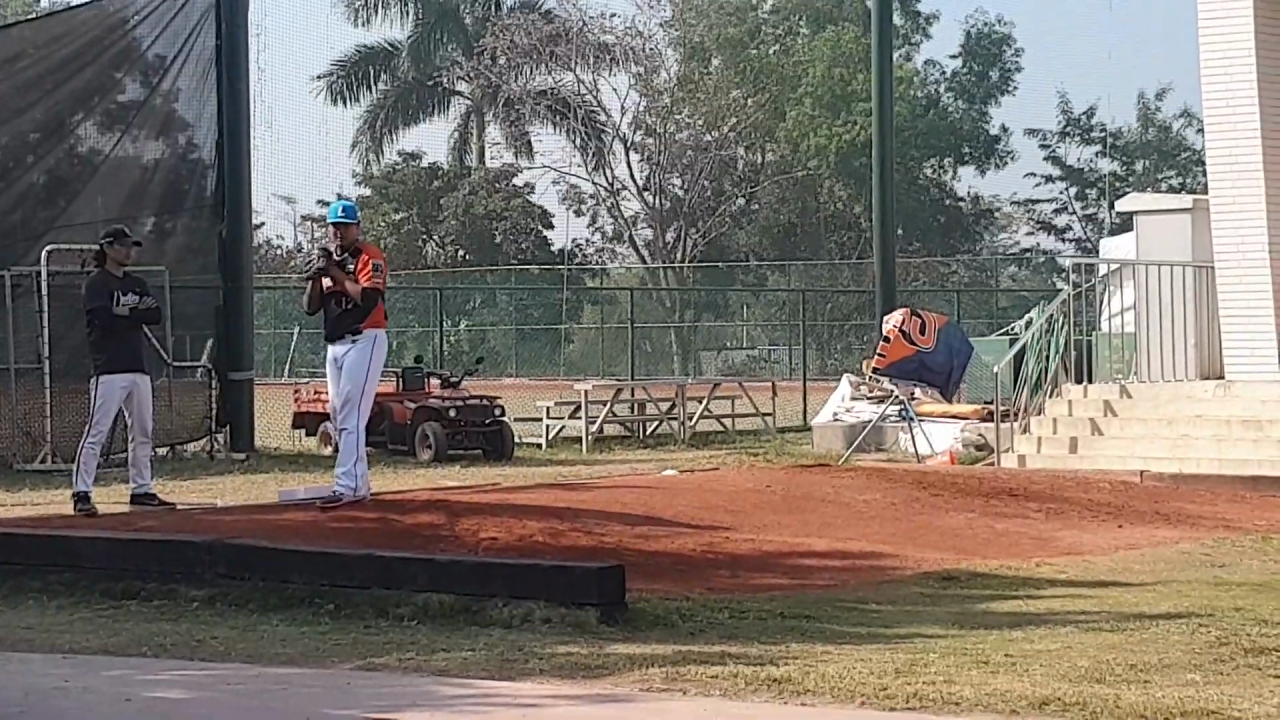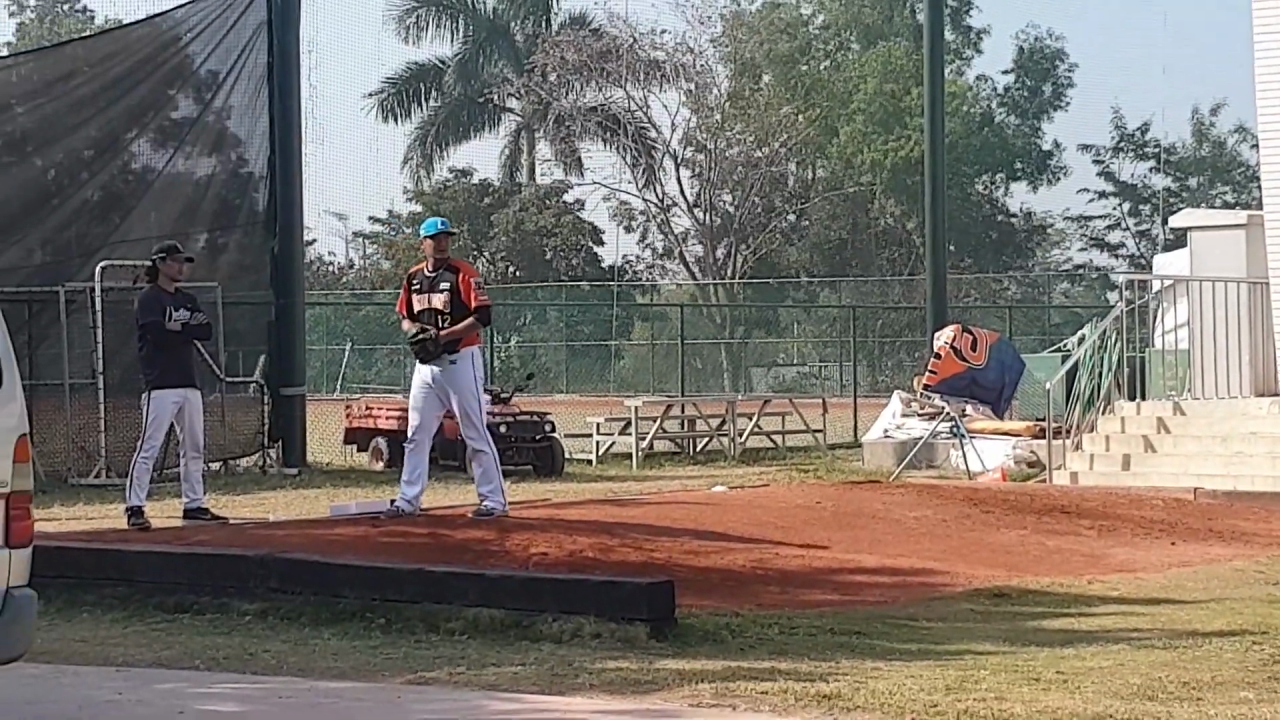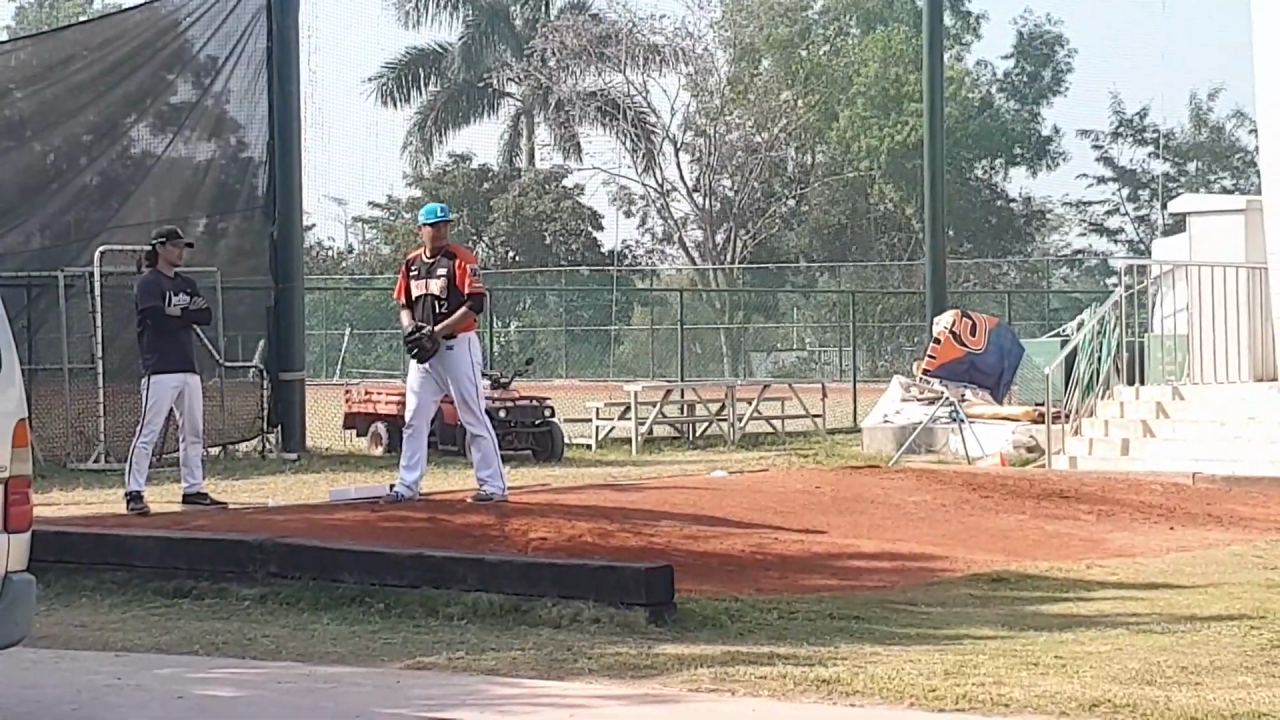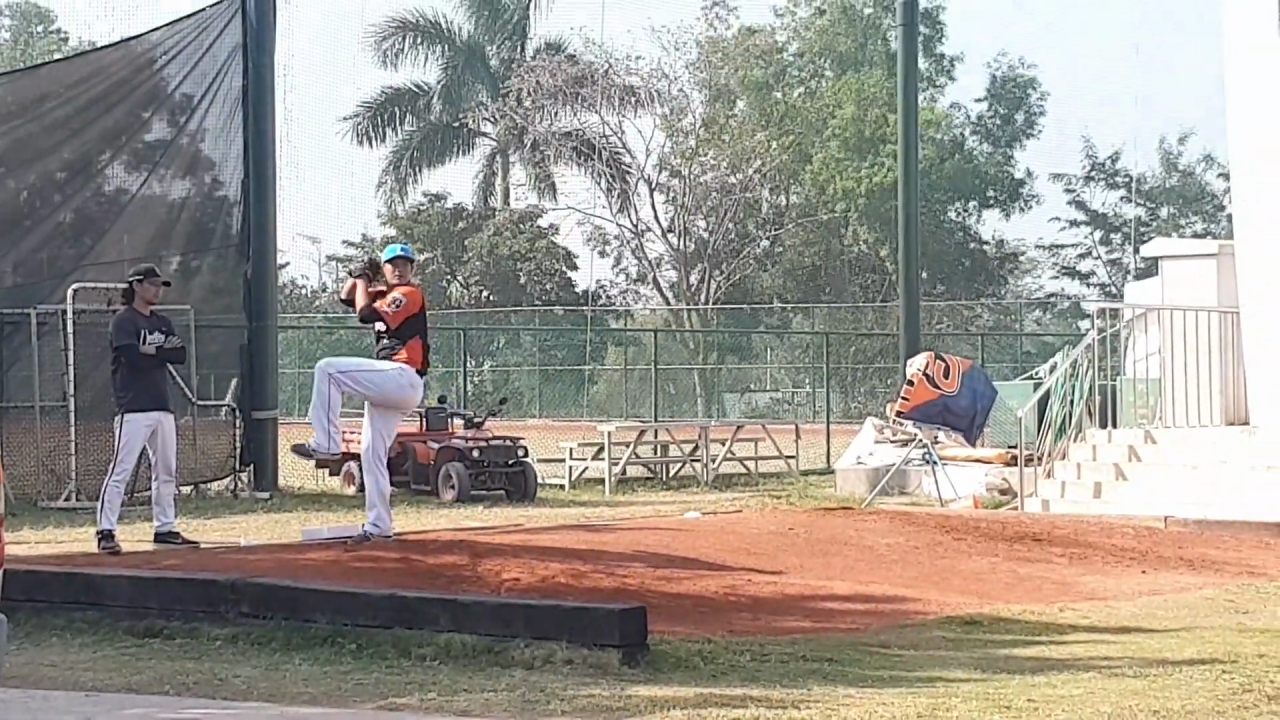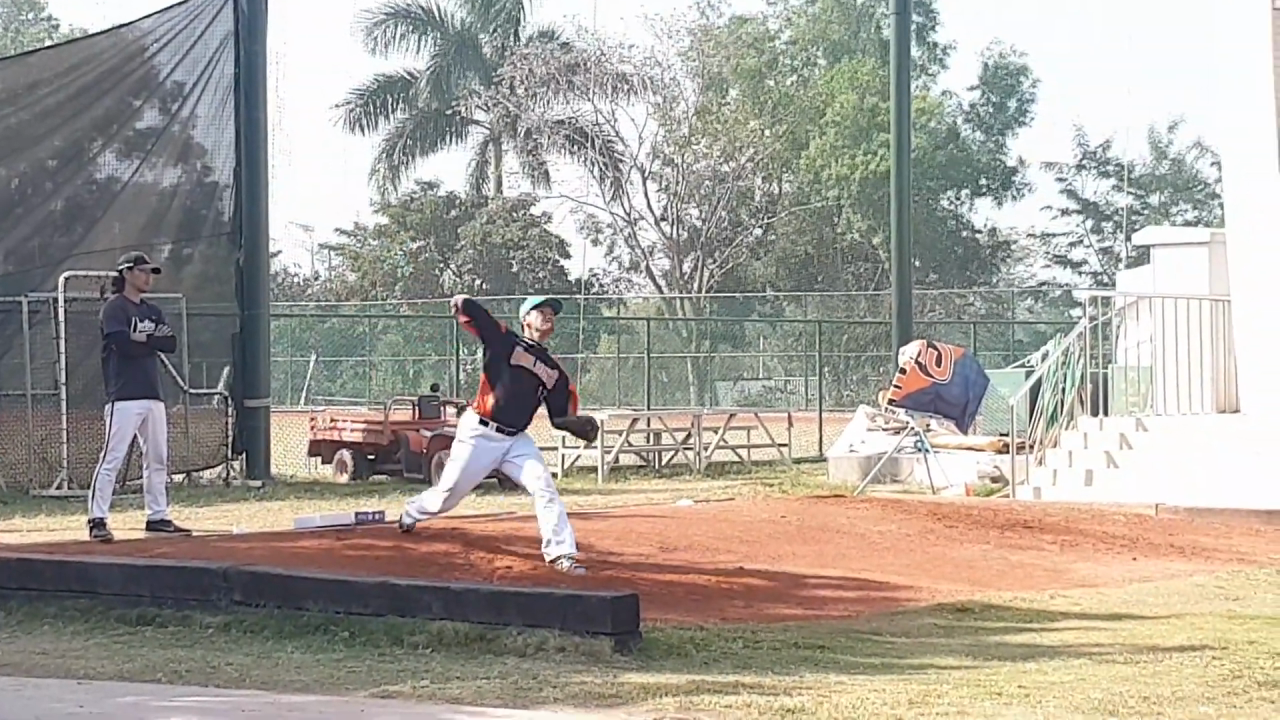
dt=1s
person 1, frame 1
left shoulder: (370, 257)
right shoulder: (325, 259)
left elbow: (368, 299)
right elbow: (311, 308)
left wrist: (336, 274)
right wrist: (315, 280)
left hip: (365, 341)
right hip: (335, 345)
left knee: (349, 412)
right knee: (338, 414)
left ankle: (353, 484)
right ankle: (352, 484)
person 1, frame 2
left shoulder: (465, 274)
right shoulder: (413, 277)
left elbow: (482, 318)
right elbow: (405, 317)
left wrist: (443, 335)
right wrist: (414, 330)
left hip: (460, 361)
right hip: (426, 364)
left knee: (475, 433)
right knee: (417, 434)
left ankle: (494, 500)
right ankle: (408, 500)
person 1, frame 3
left shoulder: (462, 259)
right shoulder: (411, 263)
left elbow: (475, 305)
right elbow: (404, 305)
left wrist: (437, 331)
right wrist: (410, 327)
left hip: (457, 347)
left knee: (473, 417)
right knee: (414, 419)
left ankle: (494, 485)
right ankle: (406, 485)
person 1, frame 4
left shoulder: (410, 294)
right shoulder: (386, 295)
left elbow: (365, 314)
right elbow: (347, 298)
left wrist: (365, 283)
right wrist: (357, 279)
left hip: (401, 377)
right hip: (389, 387)
left knee: (327, 369)
right knee: (372, 453)
left ankle: (325, 445)
right ankle: (379, 526)
person 1, frame 5
left shoulder: (555, 372)
right shoulder: (506, 339)
left elbow: (561, 419)
right elbow: (471, 312)
left wrist: (584, 425)
right wrist: (463, 304)
left hip: (516, 440)
right hip: (480, 434)
left knee: (544, 488)
right knee: (447, 494)
left ankle: (561, 553)
right ankle: (413, 512)
person 2, frame 1
left shoulder: (138, 284)
right shoulder: (96, 283)
left elbow: (156, 315)
right elbow: (106, 319)
left wrist: (127, 312)
right wrist: (138, 313)
left hip: (138, 368)
right hip: (109, 370)
left knee: (143, 433)
right knee: (96, 432)
left ankle: (141, 491)
right ankle: (81, 493)
person 2, frame 2
left shoulder: (189, 300)
right shoulder: (148, 298)
left elbow: (207, 332)
right elbow: (159, 335)
left wrist: (179, 328)
right wrist: (190, 328)
left hip: (189, 383)
right hip: (160, 385)
left knee: (194, 447)
right knee: (149, 447)
left ankle: (194, 505)
right ankle: (135, 507)
person 2, frame 3
left shoulder: (188, 284)
right shoulder: (148, 283)
left elbow: (206, 316)
right elbow: (159, 320)
left wrist: (178, 313)
right wrist: (189, 314)
left hip: (188, 368)
right hip: (160, 370)
left knee: (193, 432)
right knee: (148, 432)
left ankle: (193, 490)
right ankle: (134, 493)
person 2, frame 4
left shoulder: (163, 323)
right shoulder: (123, 320)
left elbow: (181, 355)
right elbow: (133, 358)
left wrist: (153, 351)
right wrist: (163, 353)
left hip: (162, 406)
right hip: (134, 408)
left knee: (166, 471)
right knee: (121, 470)
left ankle: (165, 529)
right ankle: (106, 531)
person 2, frame 5
left shoulder: (153, 311)
right shoulder: (114, 308)
left elbow: (171, 344)
right elbow: (124, 345)
left wrist: (143, 338)
right wrist: (154, 341)
left hip: (153, 395)
right hip: (124, 396)
left knee: (157, 459)
right knee: (112, 459)
left ankle: (157, 517)
right ankle: (97, 520)
